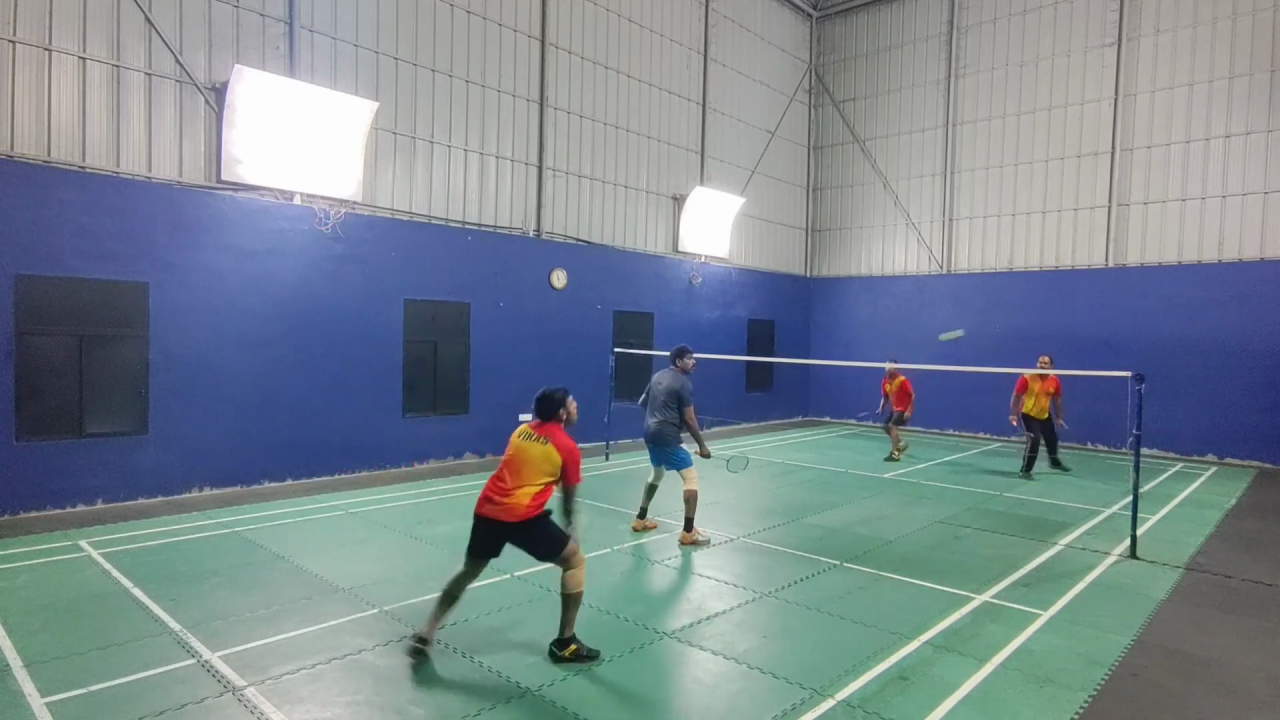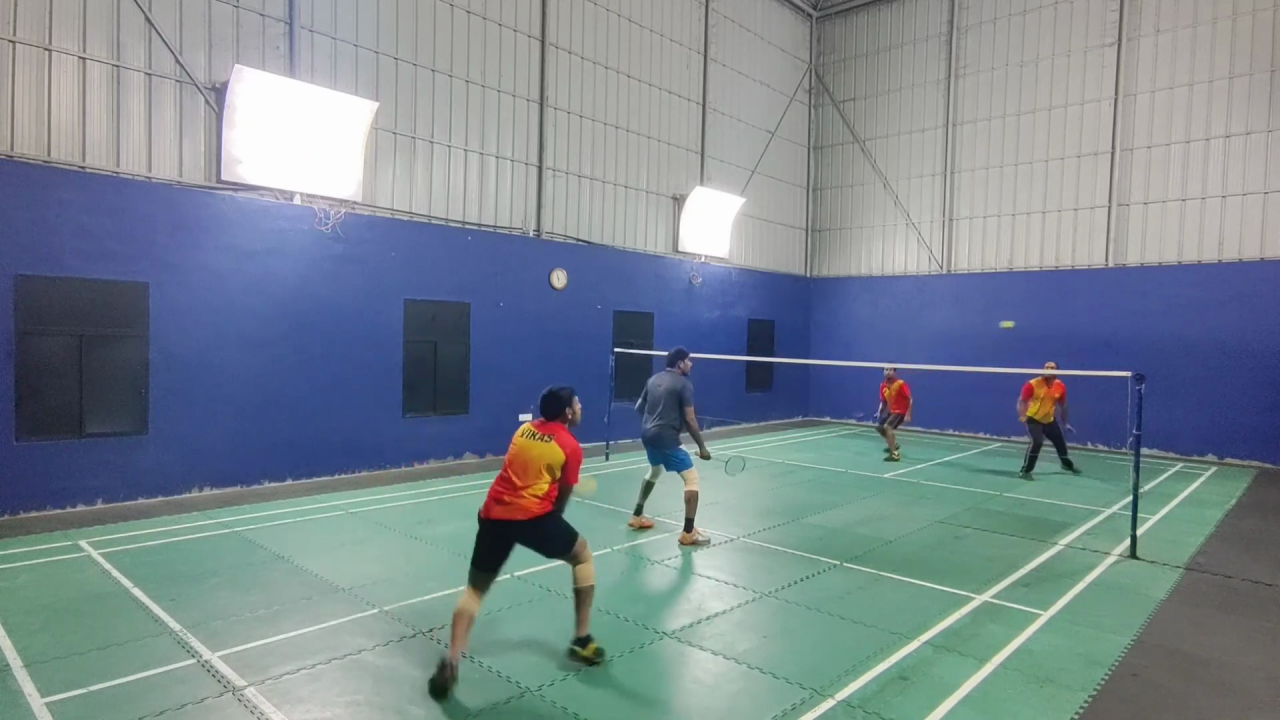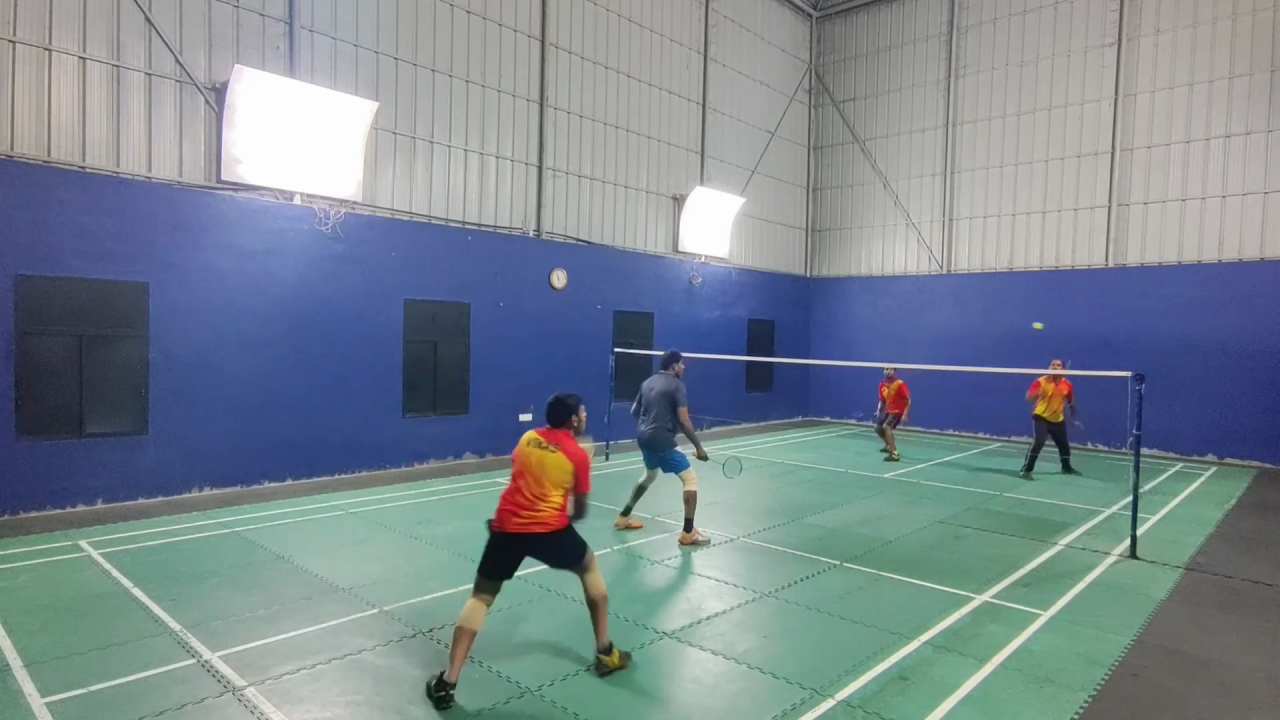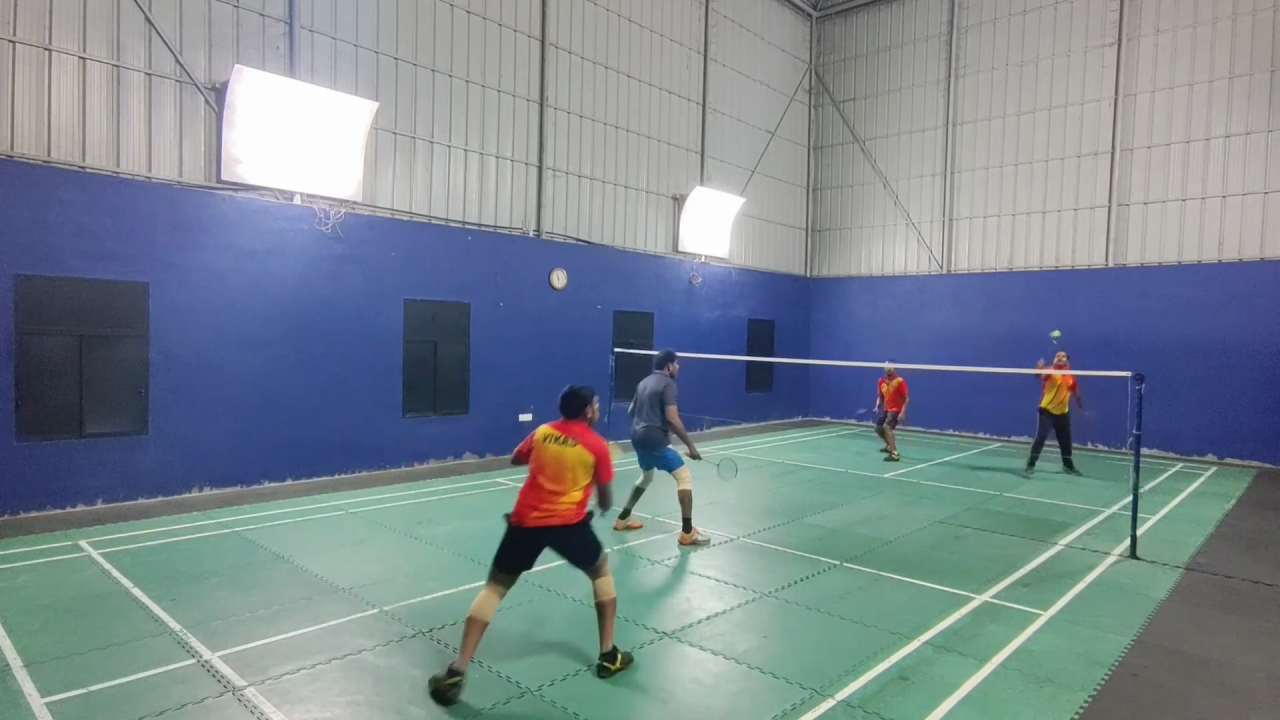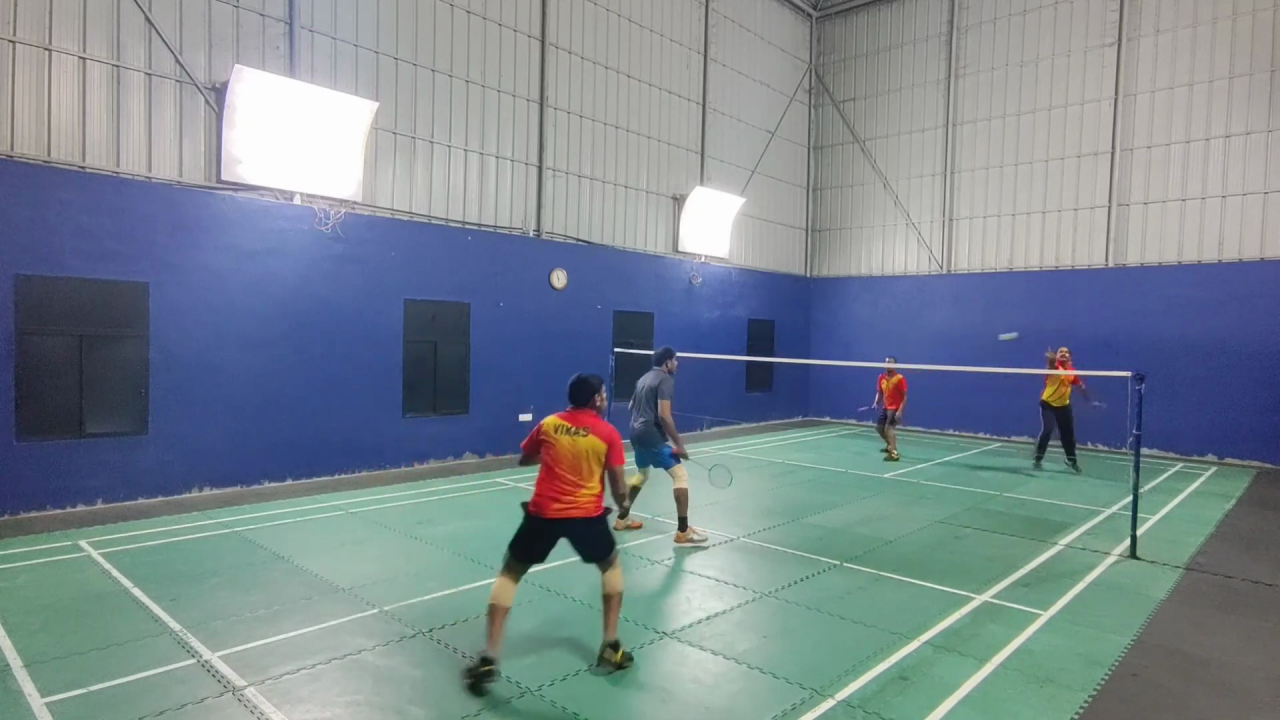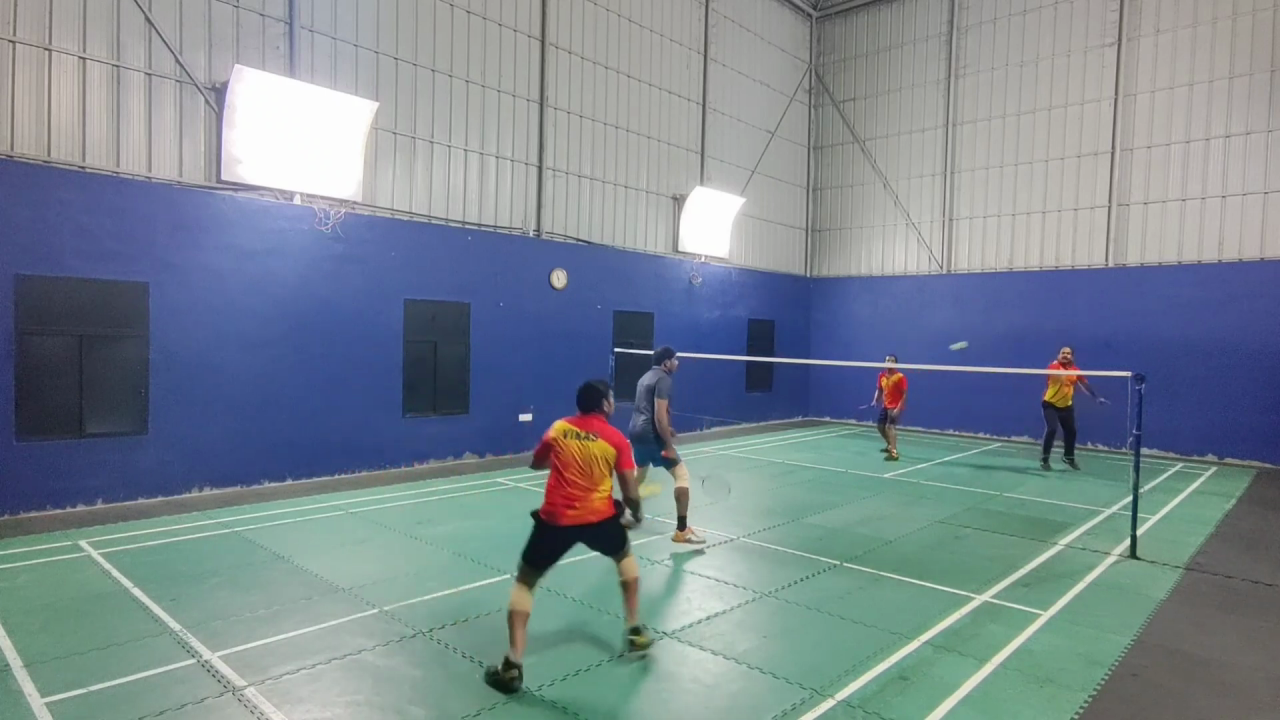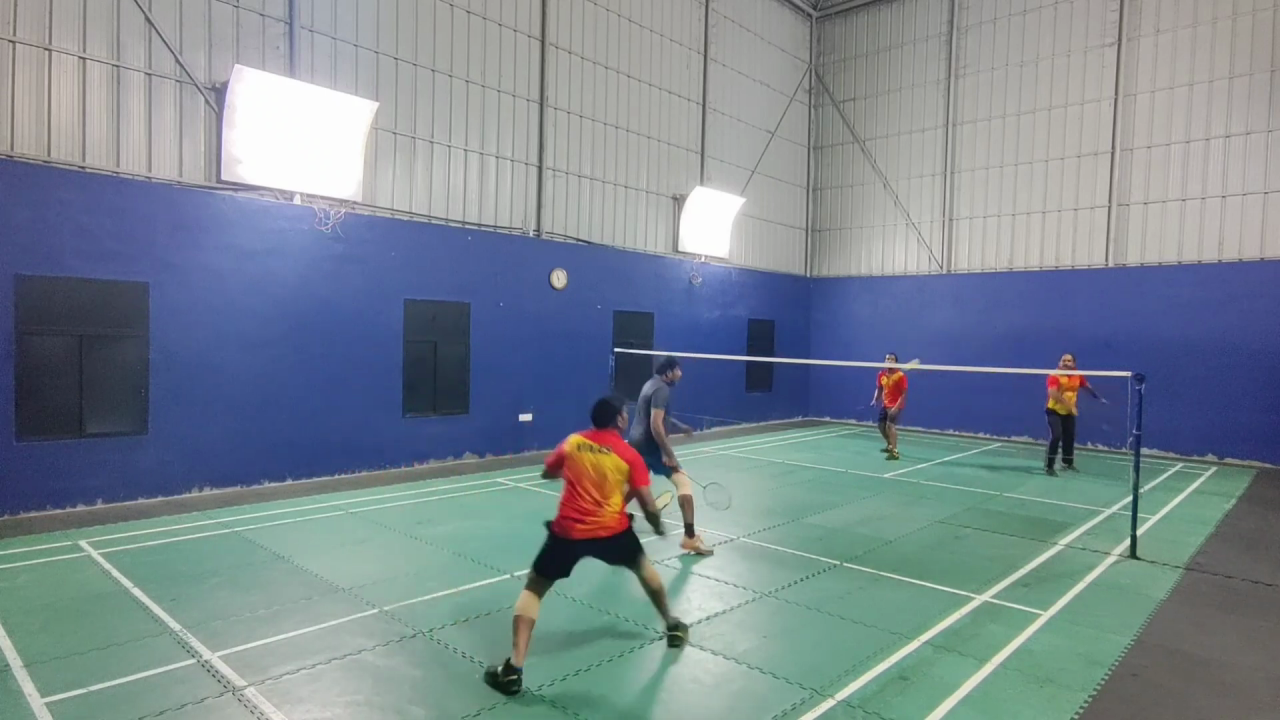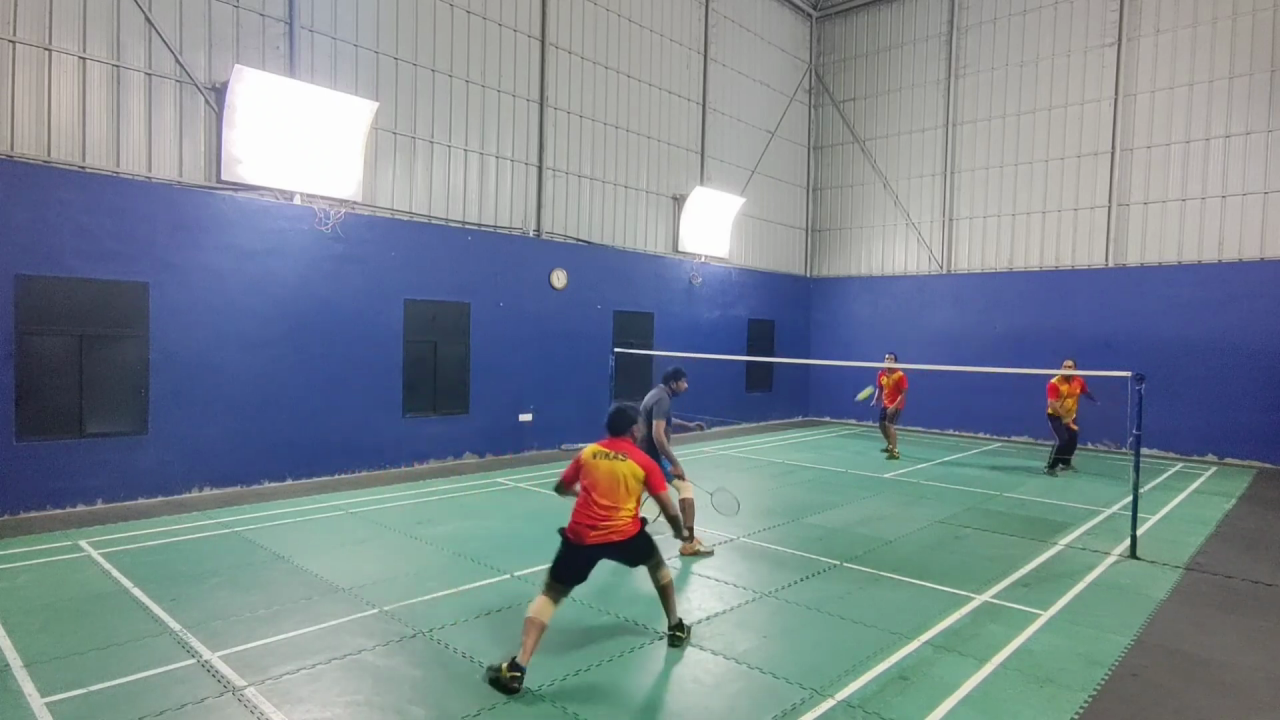
dt=0.1s
person 1, frame 1
left shoulder: (522, 430)
right shoulder: (568, 448)
right elbow: (568, 498)
right wrist: (569, 519)
left hip: (487, 510)
right hip: (524, 517)
left knee: (469, 572)
right knee: (575, 561)
left ankle: (426, 635)
right ankle: (565, 644)
person 1, frame 2
left shoulder: (525, 429)
right shoulder: (569, 446)
right elbow: (563, 497)
left hip: (494, 514)
right hip: (534, 515)
left knee: (476, 588)
right knee: (583, 556)
left ankle: (450, 664)
right ankle: (582, 640)
person 1, frame 3
left shoulder: (529, 438)
right shoulder: (577, 455)
right elbow: (579, 504)
left hip: (507, 528)
right hip: (551, 529)
left knee: (480, 597)
right knee: (591, 568)
left ankle: (448, 679)
right ankle: (605, 651)
person 1, frame 4
left shoulder: (542, 433)
right shoulder: (597, 445)
left elbow: (516, 459)
right elbow: (605, 500)
right wrist: (603, 505)
left hip: (525, 520)
right hip: (568, 521)
left knee: (494, 589)
right knee: (601, 573)
left ankle: (456, 671)
right ankle: (608, 655)
person 1, frame 5
left shoulder: (548, 424)
right shoulder: (608, 434)
left elbow: (523, 459)
right elbow: (619, 489)
right wrist: (623, 504)
left hip: (542, 513)
right hip: (587, 515)
left knee: (509, 575)
right knee: (612, 568)
left ankle: (490, 658)
right ankle: (610, 648)
person 1, frame 6
left shoulder: (558, 429)
right shoulder: (616, 439)
left elbow: (536, 464)
right elbow: (630, 494)
right wrist: (636, 514)
left hip: (555, 519)
right hip: (598, 518)
left knee: (524, 583)
right knee: (625, 556)
left ankle: (513, 664)
right ankle: (634, 630)
person 1, frame 7
left shoulder: (573, 443)
right shoulder: (629, 455)
left elbow: (547, 473)
right elbow: (649, 508)
right wrist: (657, 527)
left hip: (568, 532)
right hip: (612, 531)
left knee: (533, 591)
right knee: (641, 565)
left ankle: (513, 668)
right ankle: (673, 627)
person 1, frame 8
left shoulder: (588, 453)
right shoulder: (644, 461)
left elbow: (561, 488)
right elbow: (670, 511)
right wrist: (679, 530)
left hip: (581, 536)
right hip: (624, 534)
left knee: (548, 596)
right knee: (656, 562)
left ankle: (517, 667)
right ankle: (676, 627)
person 2, frame 1
left shoulder: (657, 376)
right shoulder: (683, 383)
left elbow: (642, 402)
right elbow: (689, 420)
right wrist: (702, 445)
left hip: (650, 433)
right hip: (667, 436)
left knee: (657, 474)
right knee: (690, 477)
left ankle: (641, 519)
right ankle: (688, 532)
person 2, frame 2
left shoulder: (653, 380)
right shoulder: (684, 384)
left elbow: (639, 407)
right elbow: (690, 420)
right wrist: (702, 447)
left hip: (648, 435)
right hip: (666, 439)
left knee: (654, 471)
right knee: (691, 478)
left ankle: (637, 516)
right ankle: (689, 532)
person 2, frame 3
left shoulder: (648, 383)
right shoulder: (677, 385)
left elbow: (634, 411)
right elbow: (684, 421)
right wrist: (699, 447)
left hip: (644, 438)
right hip: (662, 441)
left knee: (650, 475)
right knee: (690, 478)
left ankle: (624, 516)
right ankle: (688, 532)
person 2, frame 4
left shoulder: (644, 383)
right shoulder: (668, 384)
left elbow: (631, 411)
right elbow: (673, 419)
right wrist: (691, 446)
left hip: (638, 437)
right hip: (655, 439)
left knee: (646, 476)
right knee: (684, 477)
left ankle: (623, 519)
right ankle: (687, 532)
person 2, frame 5
left shoulder: (644, 378)
right shoulder: (665, 380)
left elbow: (632, 408)
right elbow: (664, 415)
right wrist: (678, 443)
left hip: (636, 434)
right hip: (651, 437)
left knee: (642, 475)
right knee: (680, 476)
left ankle: (622, 518)
right ankle: (683, 530)
person 2, frame 6
left shoulder: (646, 377)
right shoulder: (663, 379)
right elbow: (659, 415)
left wrist: (666, 429)
right wrist: (669, 446)
left hip: (636, 432)
right hip: (651, 436)
left knee: (640, 474)
right knee: (681, 474)
right ankle: (682, 530)
person 2, frame 7
left shoulder: (651, 385)
right shoulder: (660, 389)
right elbow: (656, 425)
left wrist: (678, 426)
right wrist: (670, 455)
left hip: (636, 443)
right hip: (650, 446)
right knee: (683, 482)
right ankle: (691, 539)
person 2, frame 8
left shoulder: (656, 394)
right shoulder: (662, 400)
right elbow: (658, 436)
left wrist: (689, 425)
right wrist: (676, 464)
right hip: (650, 452)
right knee: (684, 487)
right ankle: (689, 542)
